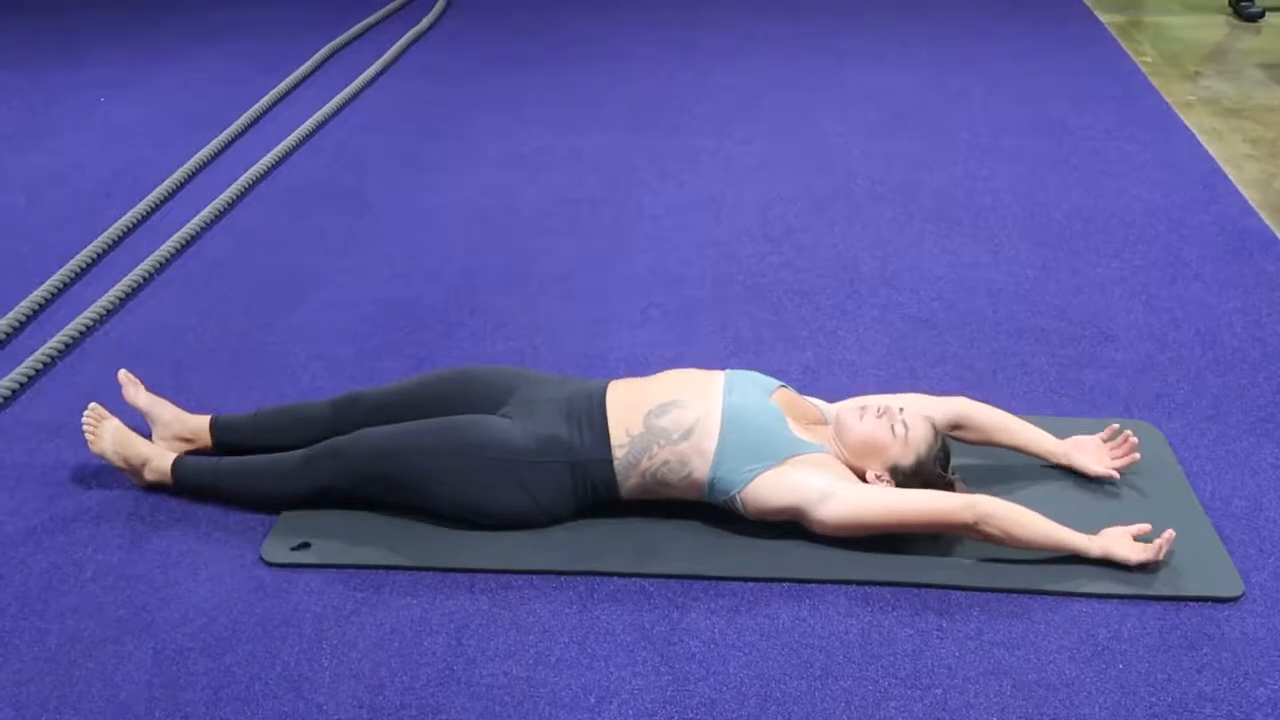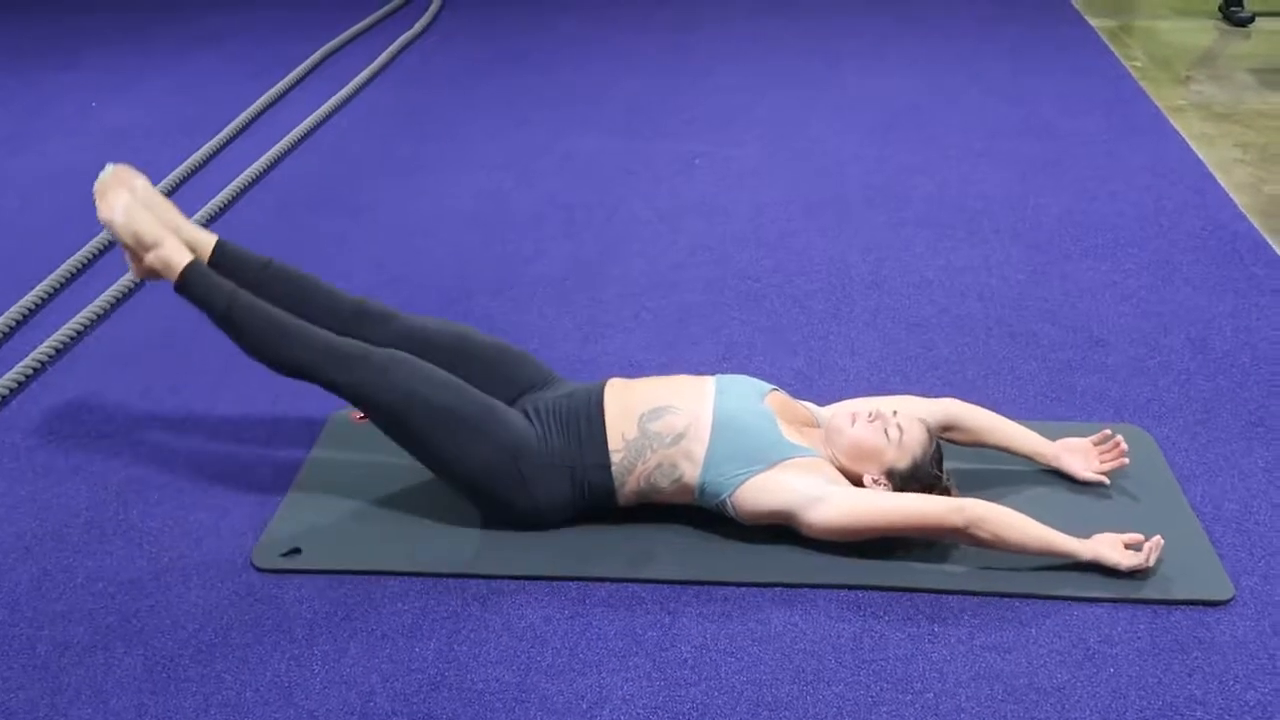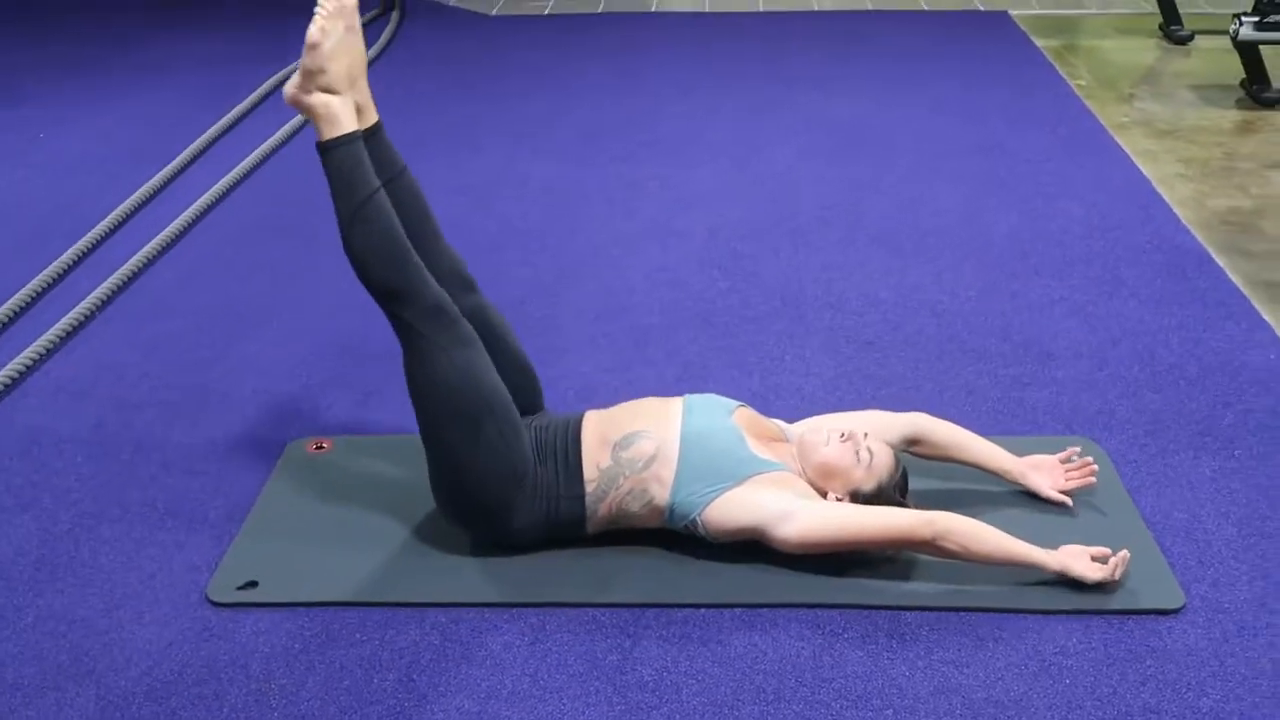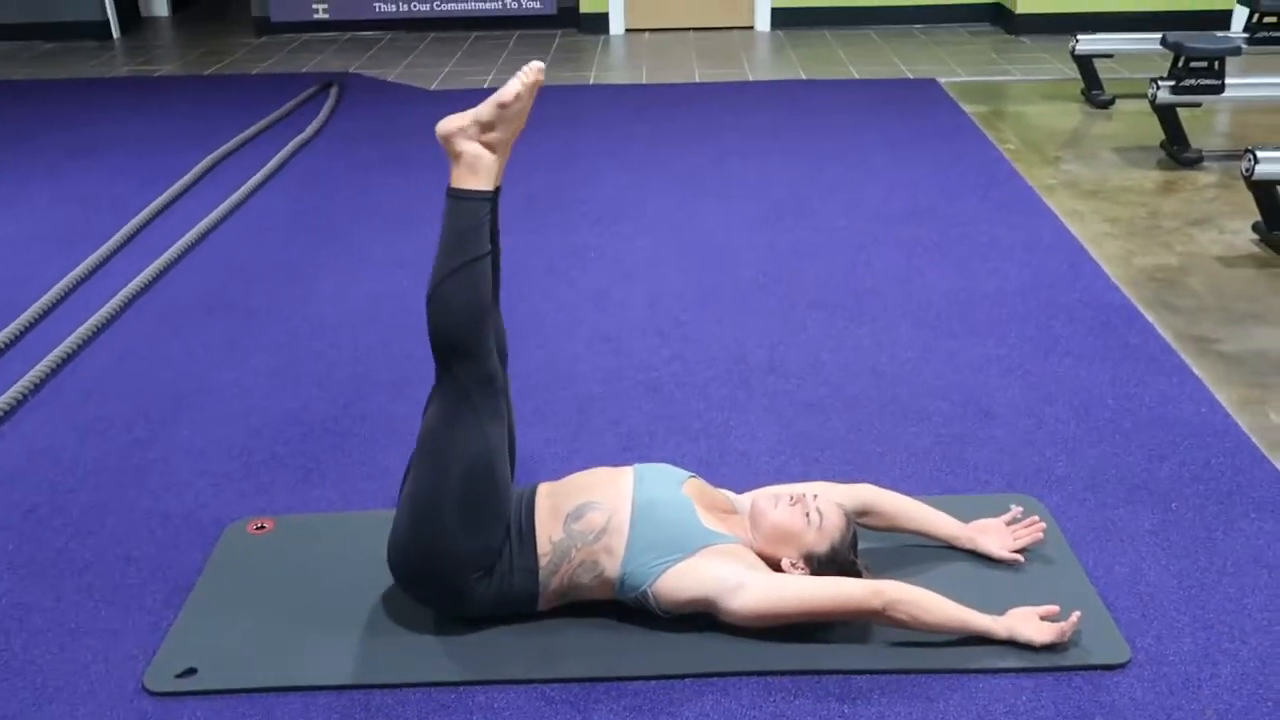
dt=1s
person 1, frame 1
left shoulder: (821, 491)
right shoulder: (819, 416)
left elbow: (971, 513)
right elbow: (959, 403)
left wrist: (1097, 544)
right wrist: (1066, 451)
left hip: (548, 469)
right hip: (569, 399)
left knee: (340, 467)
right knee: (362, 409)
left ankle: (164, 470)
right ankle: (194, 428)
person 1, frame 2
left shoulder: (816, 498)
right shoulder: (820, 420)
left elbow: (960, 519)
right elbow: (951, 409)
left wrist: (1084, 550)
right wrist: (1056, 452)
left hip: (539, 472)
right hip: (561, 404)
left knee: (350, 362)
right knee: (380, 328)
left ankle: (175, 260)
right ankle: (190, 243)
person 1, frame 3
left shoulder: (784, 510)
right shoulder: (790, 442)
left elbow: (928, 528)
right elbow: (917, 423)
left wrist: (1054, 563)
right wrist: (1018, 470)
left hip: (512, 498)
right hip: (537, 443)
left knee: (421, 303)
right knee: (448, 291)
left ankle: (335, 114)
person 1, frame 4
left shoulder: (736, 582)
right shoulder: (735, 511)
left elbow: (880, 599)
right elbow: (862, 495)
left wrist: (1002, 627)
right wrist: (966, 535)
left hip: (459, 565)
right hip: (493, 524)
left knee: (470, 367)
left ankle: (477, 162)
